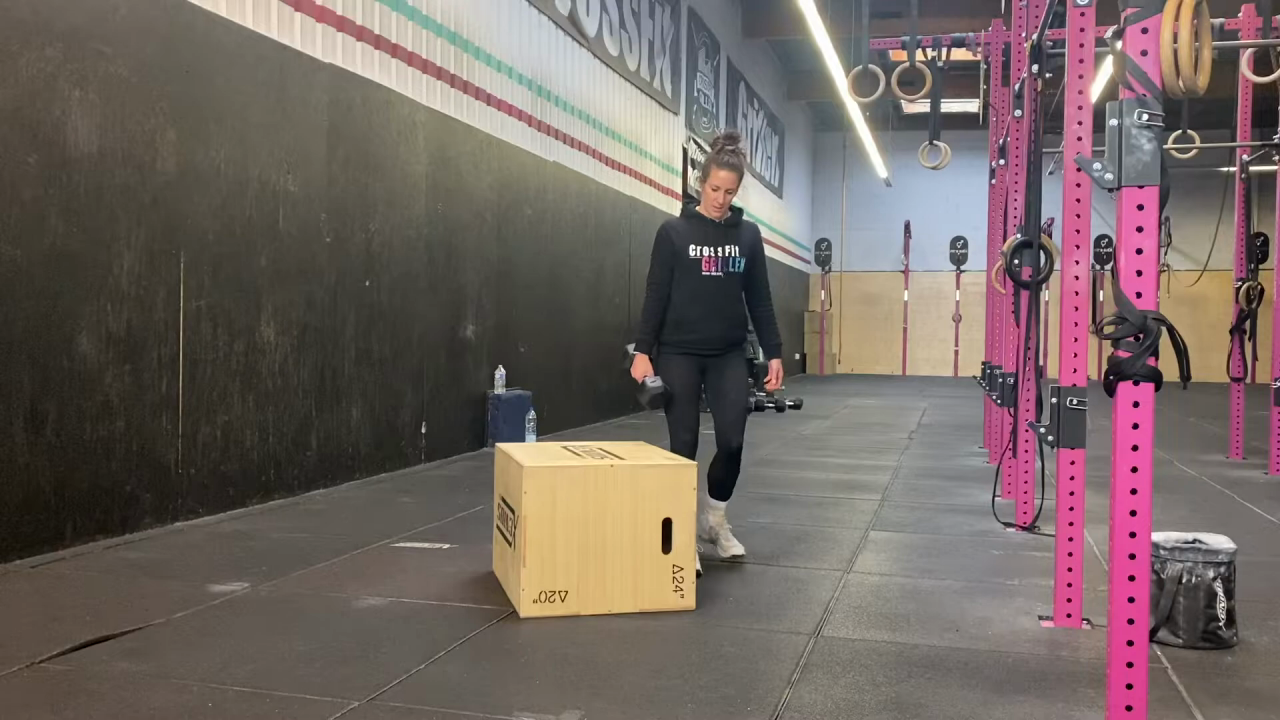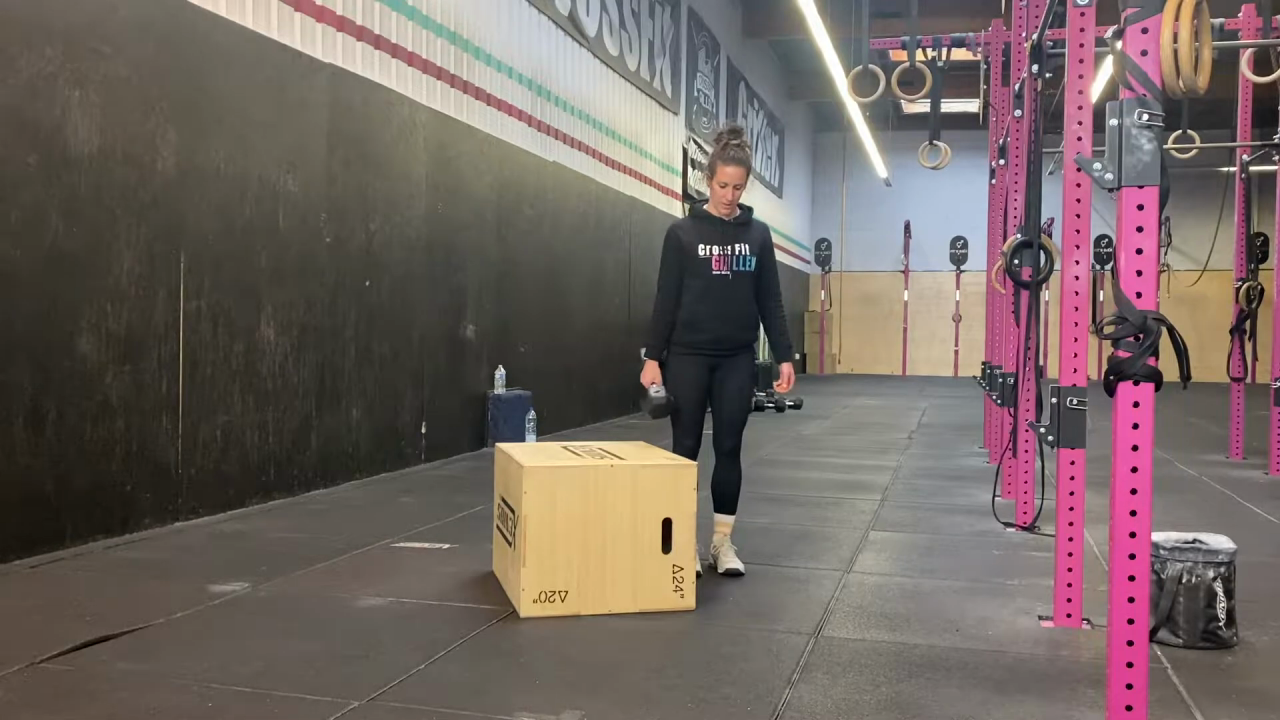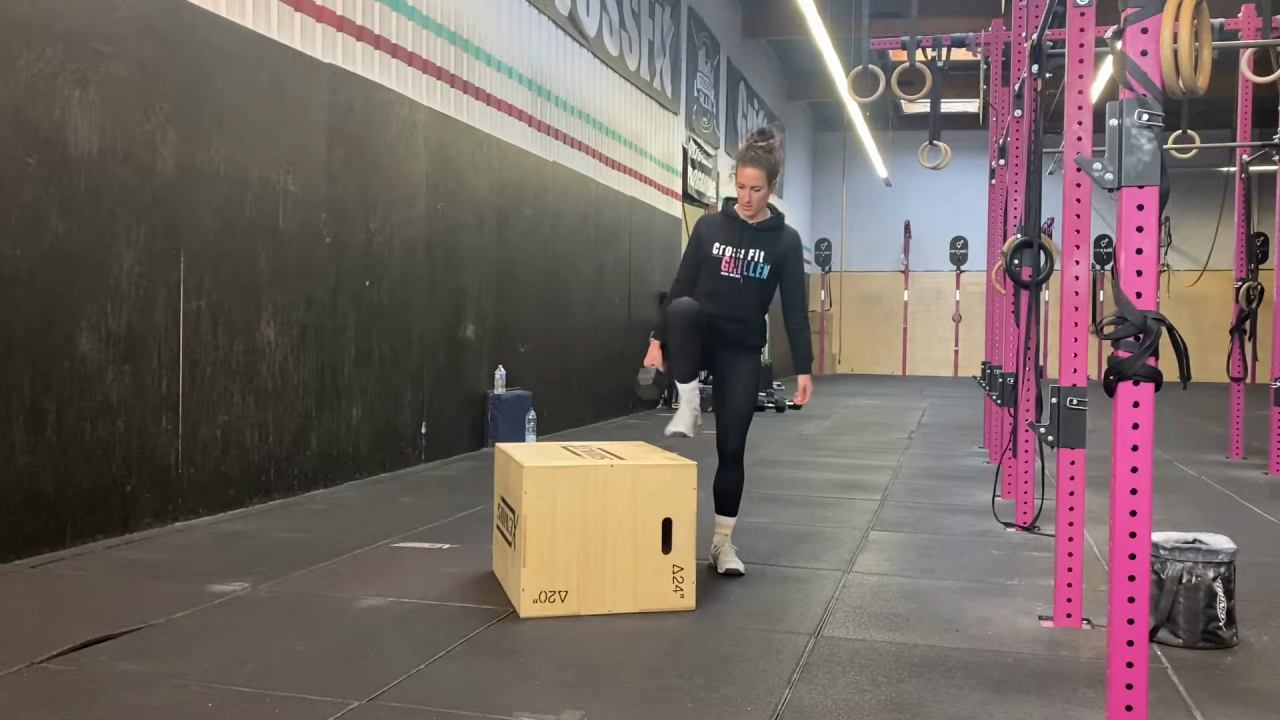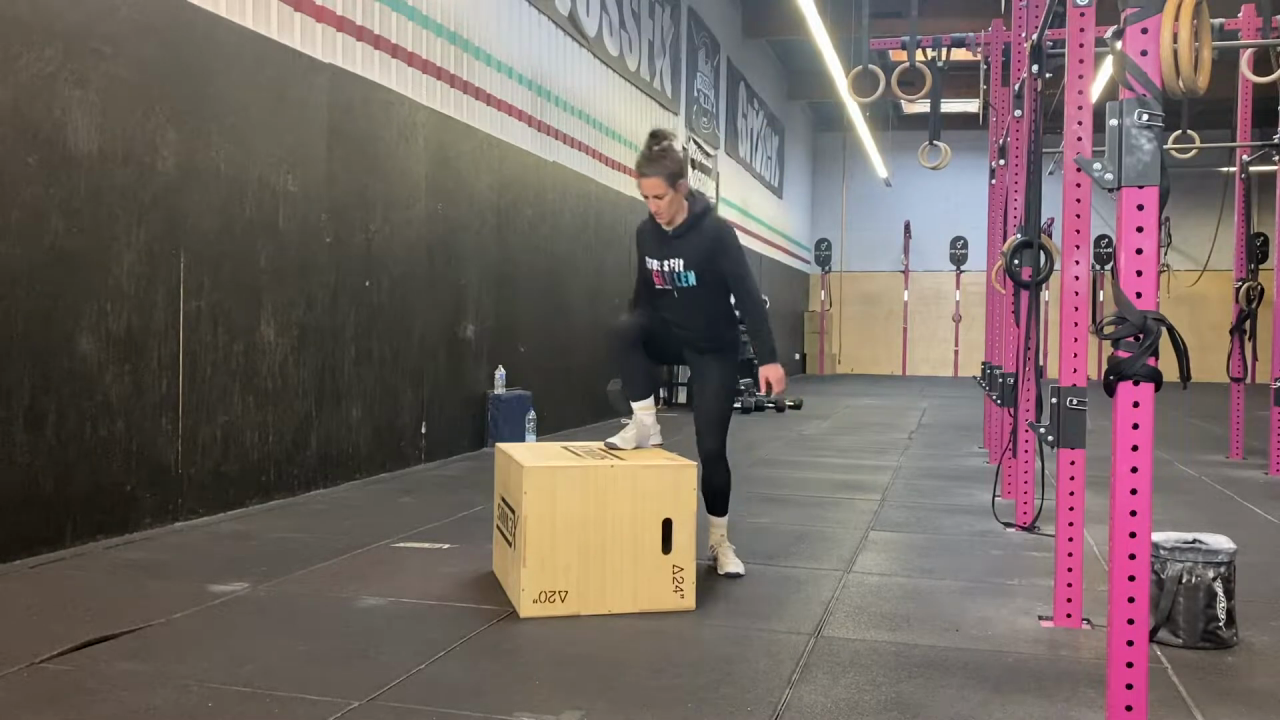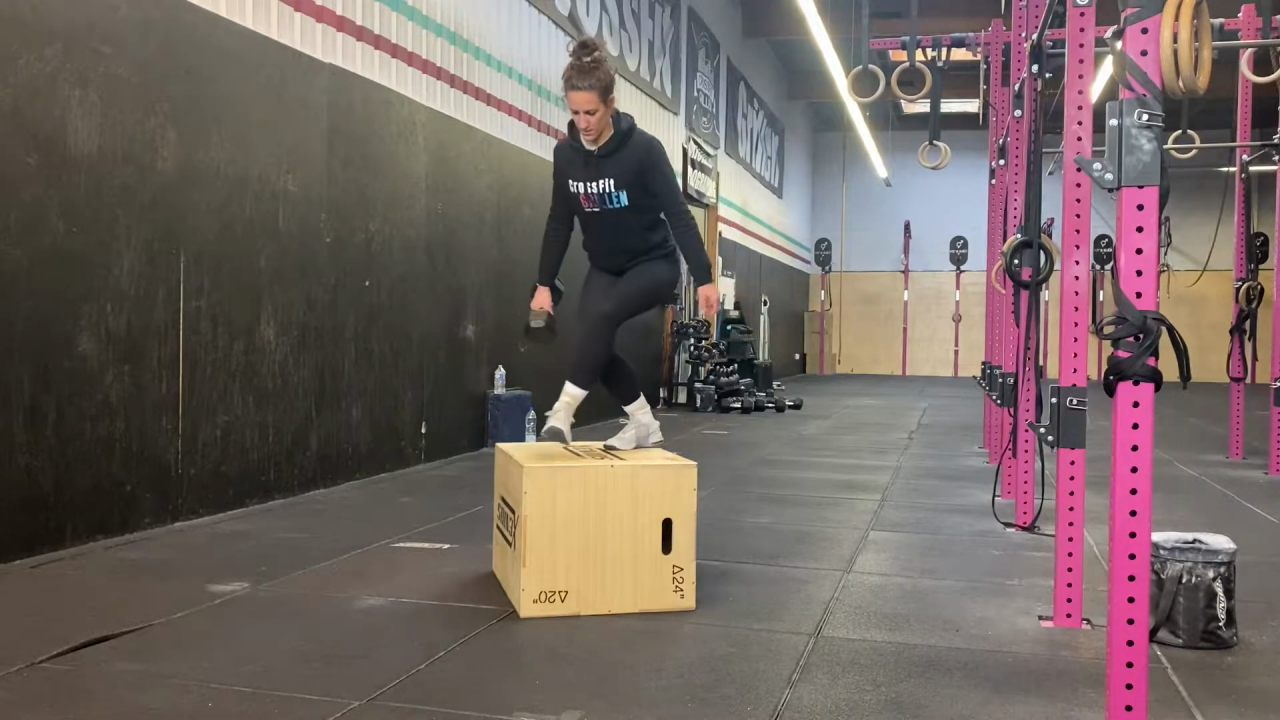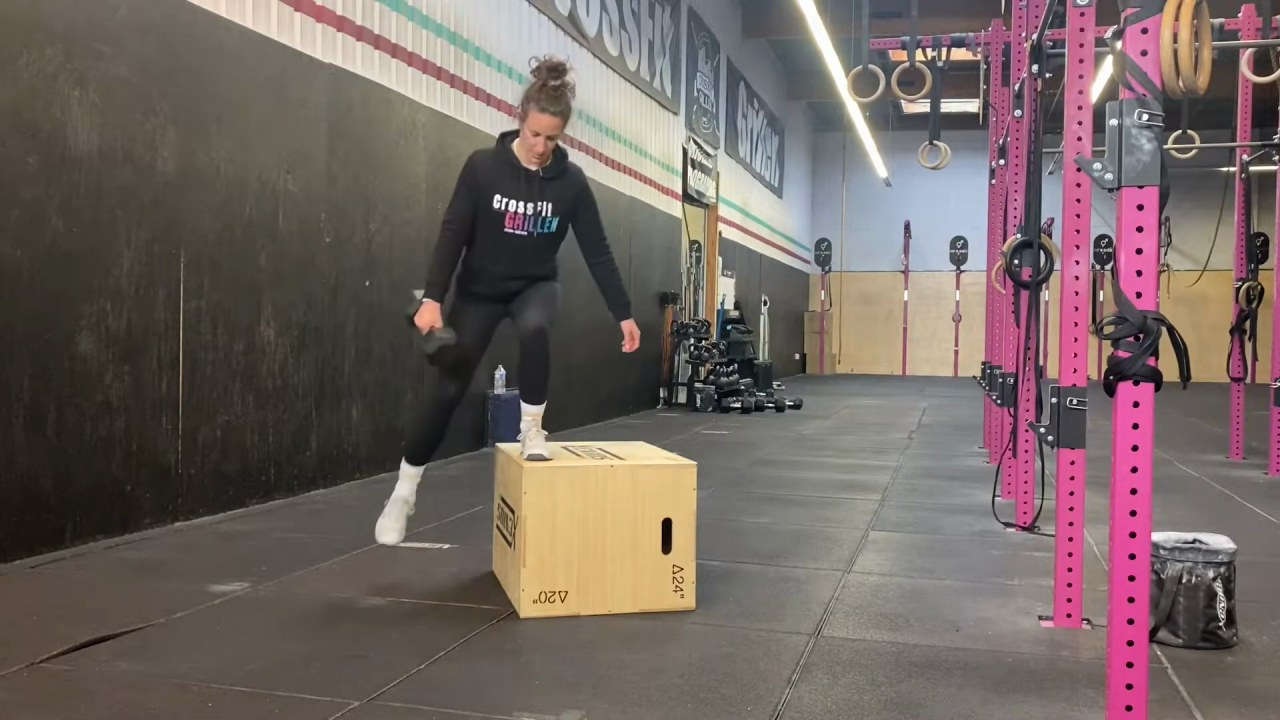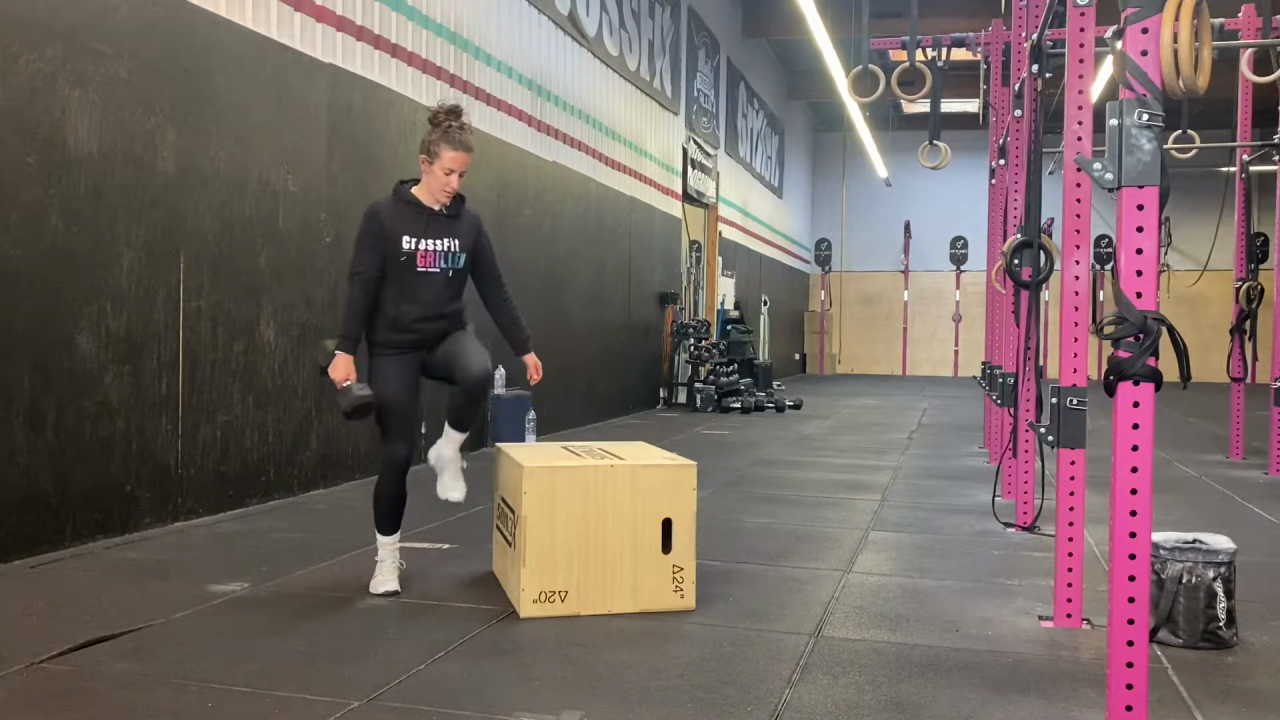
dt=0.7s
person 1, frame 1
left shoulder: (748, 234)
right shoulder: (673, 231)
left elbow: (760, 298)
right elbow: (656, 294)
left wrist: (774, 352)
right wrist: (643, 350)
left hip: (728, 354)
right hip: (679, 353)
left knee: (732, 442)
right knee: (684, 445)
left ankle: (714, 518)
person 1, frame 2
left shoulder: (758, 234)
right shoulder: (682, 232)
left elbow: (770, 300)
right elbow: (666, 298)
left wrist: (784, 356)
right wrist: (652, 357)
left hip: (738, 358)
right hip: (688, 355)
left knee: (728, 449)
right knee: (685, 449)
left ankle: (723, 541)
person 1, frame 3
left shoulder: (785, 240)
right shoulder: (709, 225)
left elbow: (795, 307)
right elbow: (681, 283)
left wrist: (804, 368)
right wrist: (658, 337)
left hip: (743, 351)
right hip: (696, 335)
left knee: (732, 447)
right knee: (684, 311)
left ankle: (723, 541)
right ankle: (686, 409)
person 1, frame 4
left shoulder: (715, 232)
right shoulder: (645, 233)
left elbow: (746, 294)
right elbow: (643, 294)
left wrist: (768, 359)
right wrist: (635, 350)
left hip: (713, 349)
right hip: (667, 334)
left knee: (711, 447)
right knee: (625, 328)
left ankle: (720, 539)
right ankle: (644, 423)
person 1, frame 5
left shoulder: (642, 148)
right shoulder: (566, 153)
left elbow: (678, 213)
right elbow: (559, 221)
left wrist: (704, 278)
right wrist: (544, 283)
left hip: (654, 263)
right hip: (605, 267)
left knee: (602, 315)
right knee: (593, 338)
left ankle: (564, 411)
right ankle: (643, 423)
person 1, frame 6
left shoulder: (570, 181)
right shoulder: (482, 167)
left elbow: (596, 249)
right elbow: (453, 235)
left wrist: (622, 313)
right wrist: (432, 298)
left hip: (533, 288)
right hip: (479, 292)
left knee: (534, 330)
right knee: (449, 389)
left ankle: (532, 428)
right ankle: (405, 491)
person 1, frame 7
left shoulder: (468, 222)
right shoulder: (383, 216)
left elbow: (494, 290)
right elbow: (361, 287)
left wrist: (524, 347)
right wrist: (345, 351)
left hip: (446, 339)
right hip: (393, 348)
left knee: (478, 372)
right knee: (396, 454)
left ankle: (449, 450)
right ankle: (387, 558)
